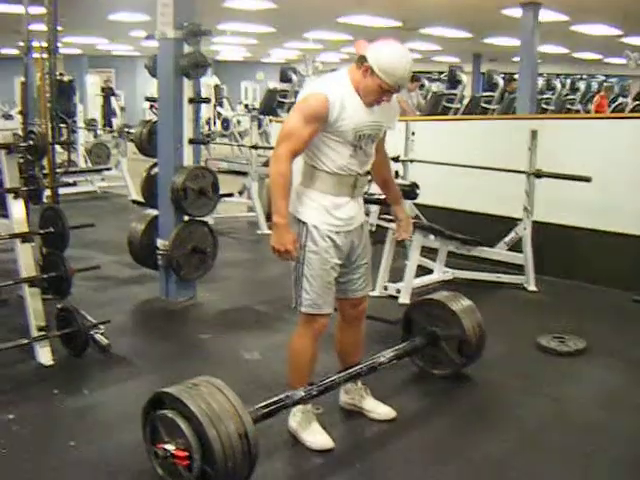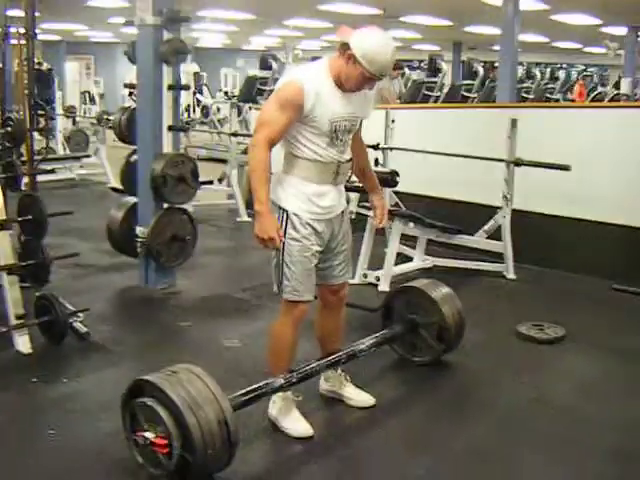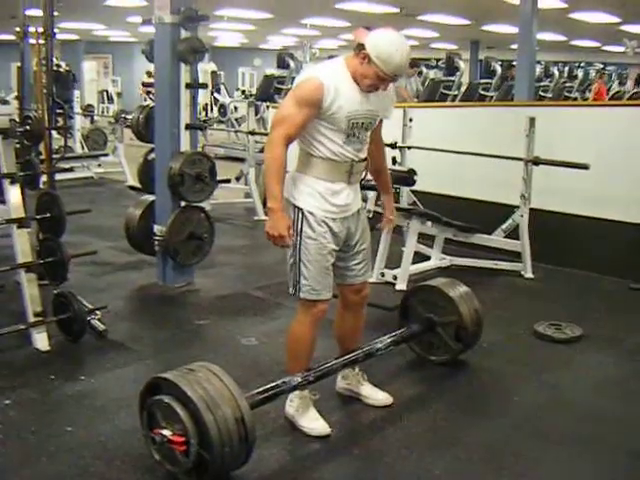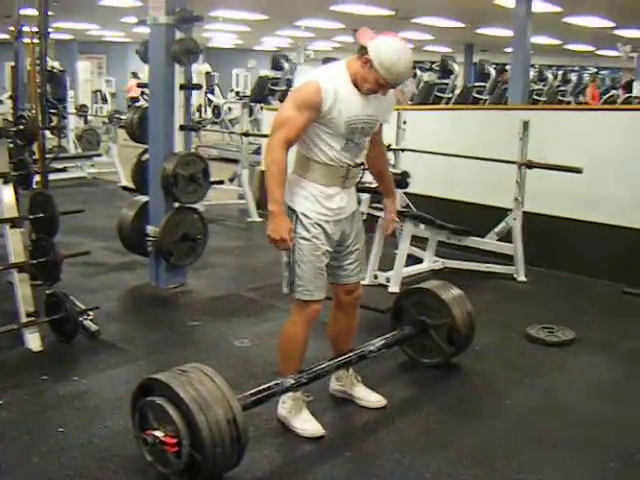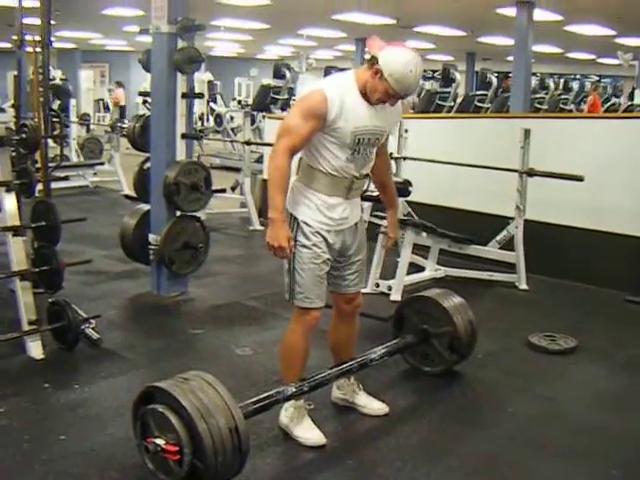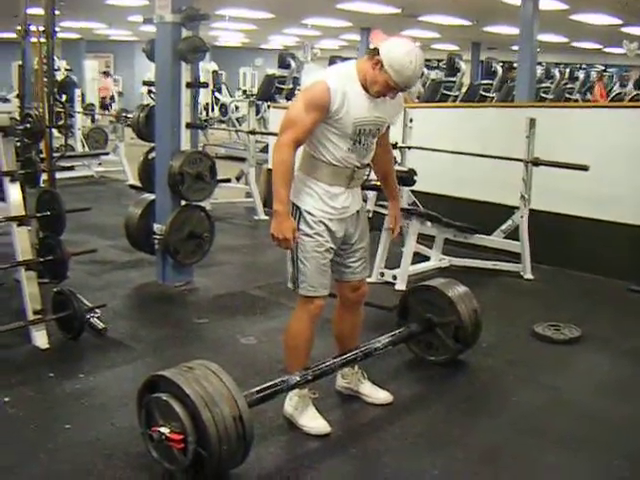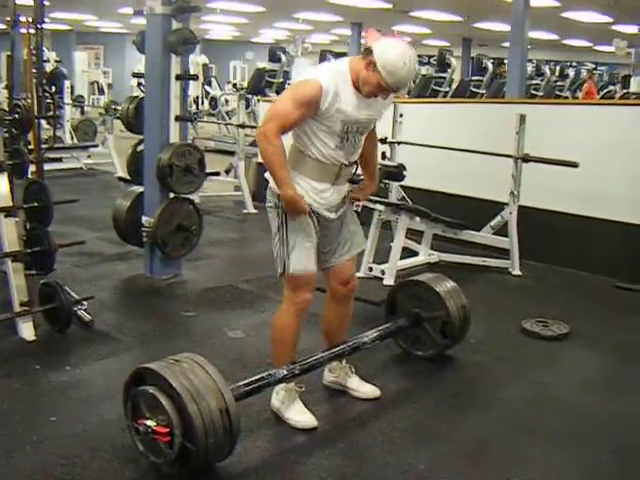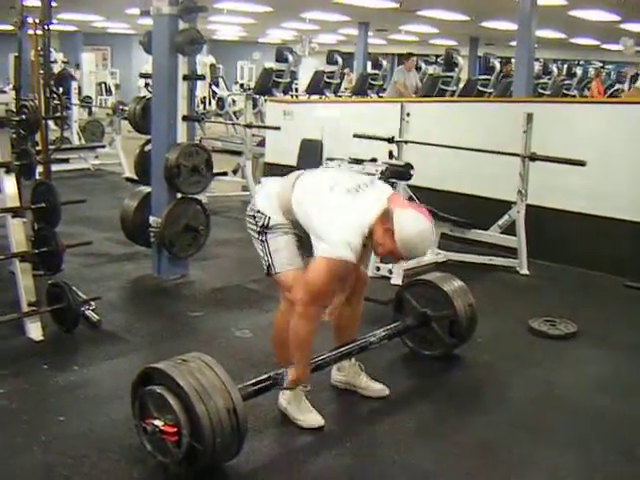
dt=0.5s
person 1, frame 1
left shoulder: (384, 103)
right shoulder: (323, 96)
right elbow: (282, 156)
left wrist: (397, 202)
right wrist: (281, 223)
left hip: (355, 217)
right hip: (317, 219)
left knee: (355, 309)
right knee: (314, 319)
left ankle: (353, 390)
right ankle: (299, 411)
person 1, frame 2
left shoulder: (361, 93)
right shoulder: (300, 85)
right elbow: (260, 144)
left wrist: (375, 191)
right wrist: (263, 211)
left hip: (336, 206)
right hip: (298, 207)
left knee: (335, 295)
right knee: (295, 305)
left ankle: (333, 377)
right ankle: (280, 399)
person 1, frame 3
left shoulder: (381, 92)
right shoulder: (319, 82)
right elbow: (277, 141)
left wrist: (387, 194)
right wrist: (276, 208)
left hip: (352, 204)
right hip: (313, 206)
left knee: (356, 294)
right knee: (314, 305)
left ankle: (350, 376)
right ankle: (298, 398)
person 1, frame 4
left shoulder: (382, 96)
right shoulder: (318, 86)
right elbow: (277, 144)
left wrist: (390, 196)
right wrist: (276, 212)
left hip: (347, 206)
right hip: (308, 208)
left knee: (349, 296)
right knee: (308, 306)
left ankle: (344, 377)
right ankle: (290, 400)
person 1, frame 5
left shoulder: (390, 109)
right shoulder: (326, 96)
right elbow: (282, 152)
left wrist: (392, 208)
right wrist: (276, 220)
left hip: (350, 217)
right hip: (311, 217)
left knee: (350, 305)
right knee: (308, 314)
left ankle: (345, 386)
right ankle: (292, 408)
person 1, frame 6
left shoulder: (391, 99)
right shoulder: (327, 88)
right elbow: (285, 144)
left wrist: (394, 198)
right wrist: (280, 211)
left hip: (352, 206)
right hip: (313, 206)
left knee: (355, 293)
right knee: (312, 302)
left ankle: (349, 374)
right ankle: (296, 396)
person 1, frame 7
left shoulder: (378, 92)
right shoulder: (319, 84)
right elbow: (268, 132)
left wrist: (370, 179)
right wrist: (290, 191)
left hip: (335, 199)
right hip: (296, 197)
left knee: (344, 285)
right knee: (300, 295)
left ankle: (336, 369)
right ankle: (283, 391)
person 1, frame 8
left shoulder: (393, 204)
right shoulder: (341, 241)
right elbow: (307, 305)
left wrist: (344, 287)
right wrist: (299, 372)
left hip: (305, 203)
right hip: (270, 210)
left knee: (357, 283)
right knee: (294, 297)
left ankle: (345, 368)
right ankle: (290, 391)
